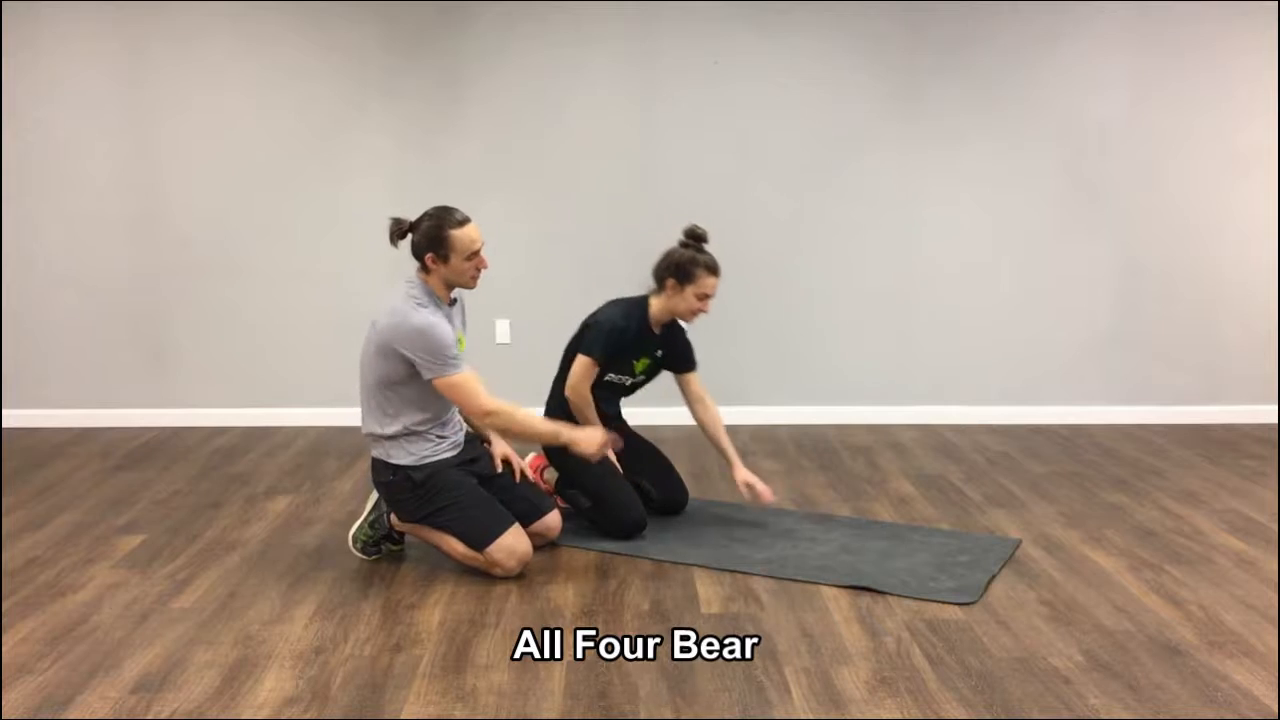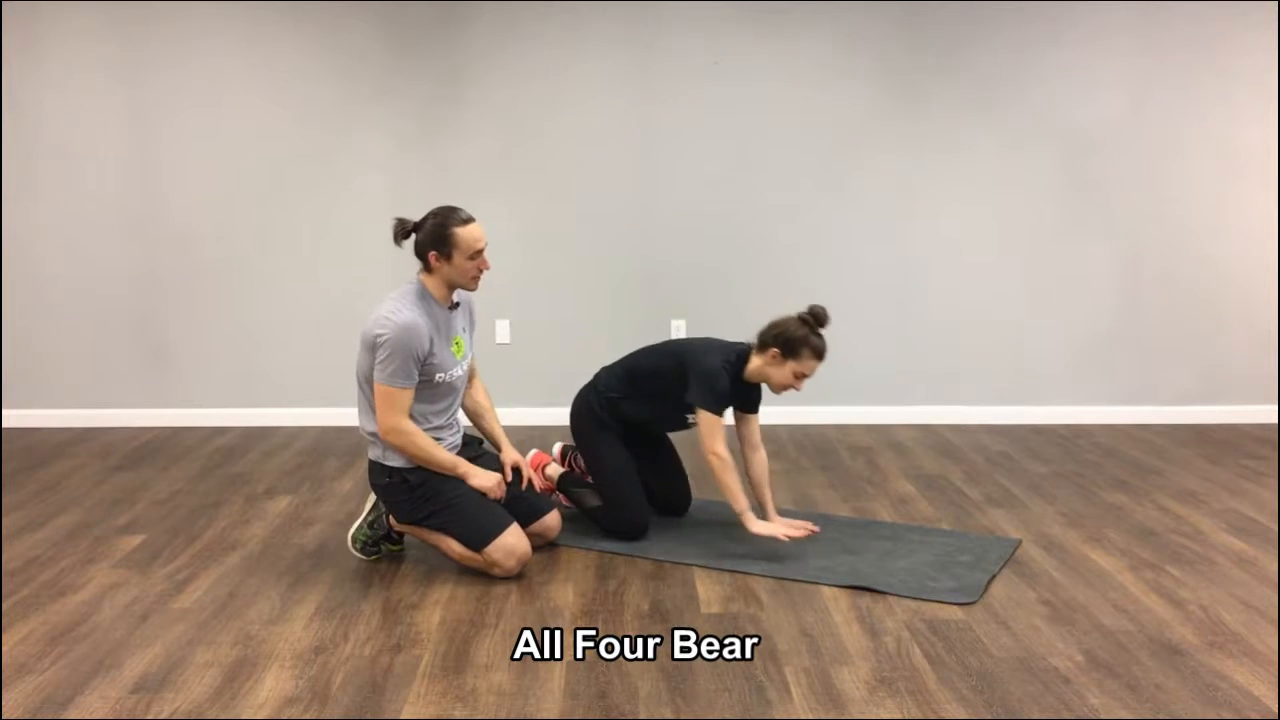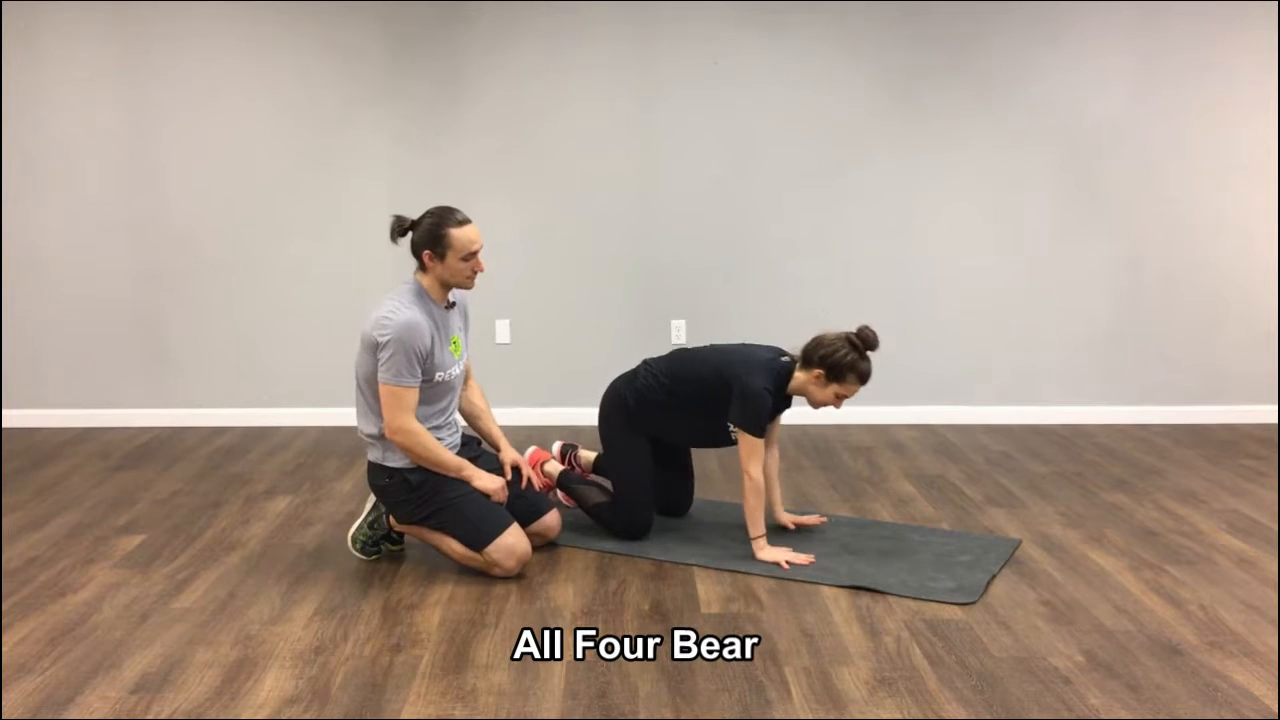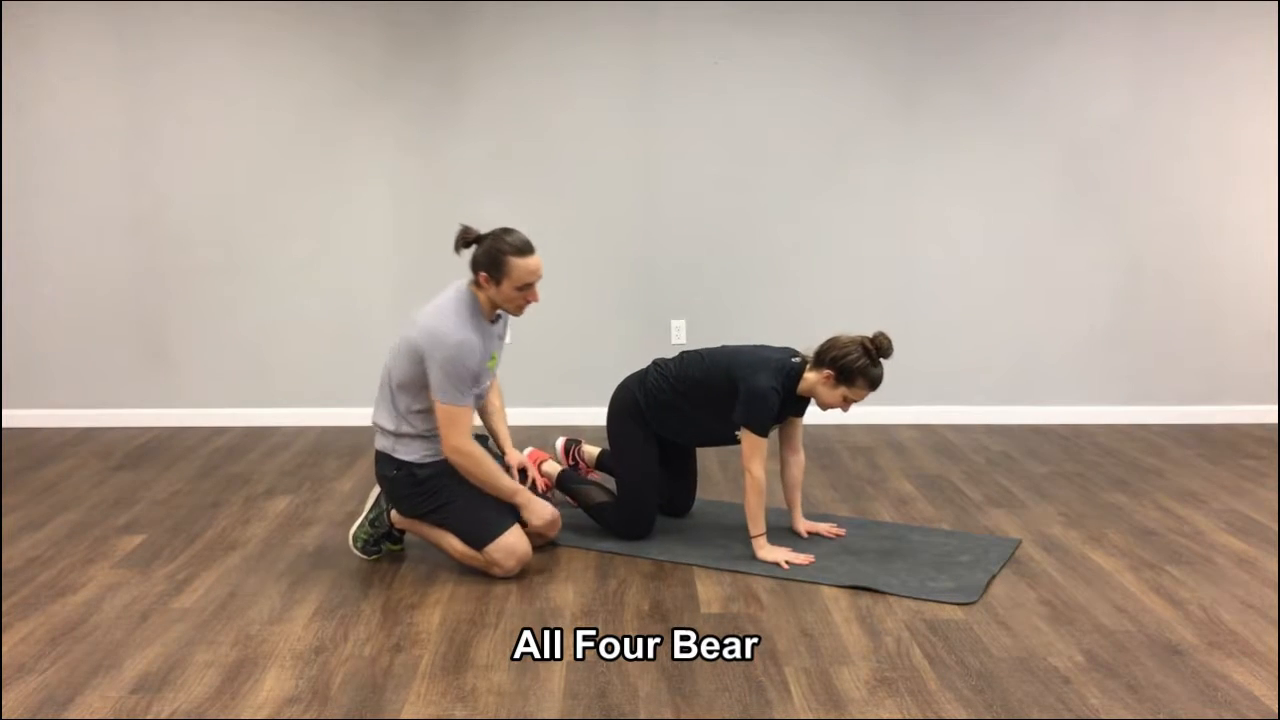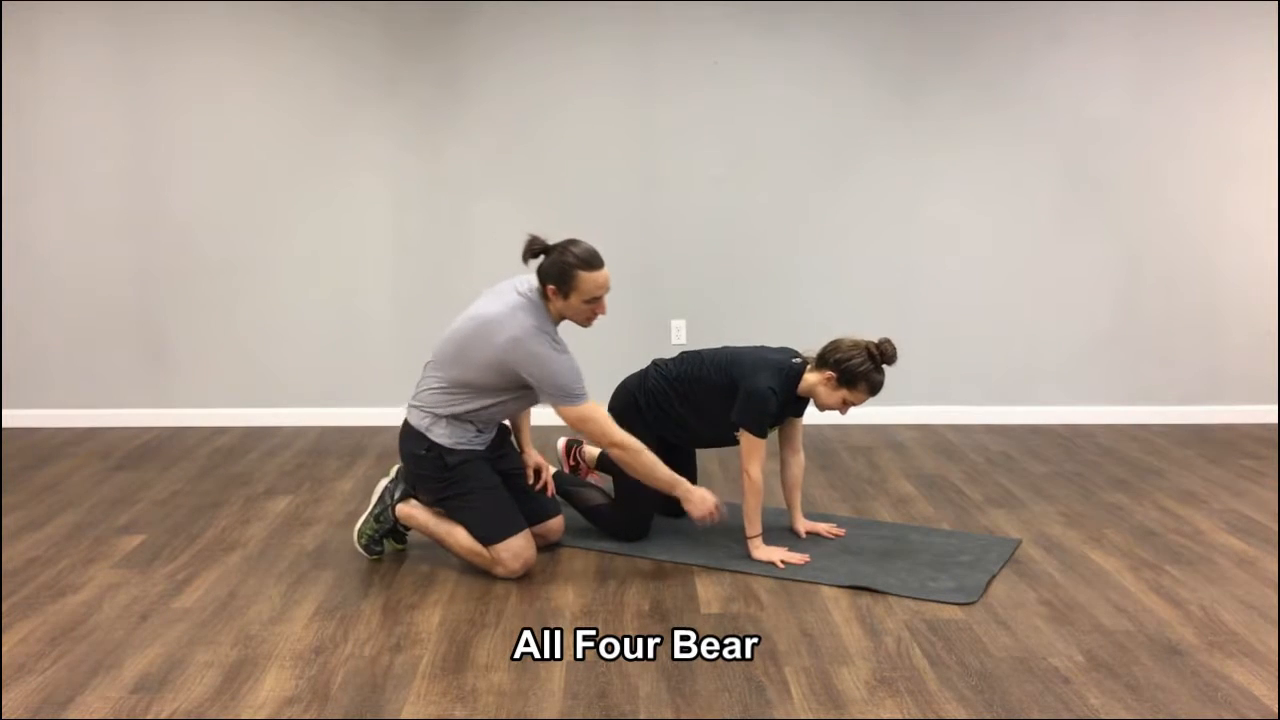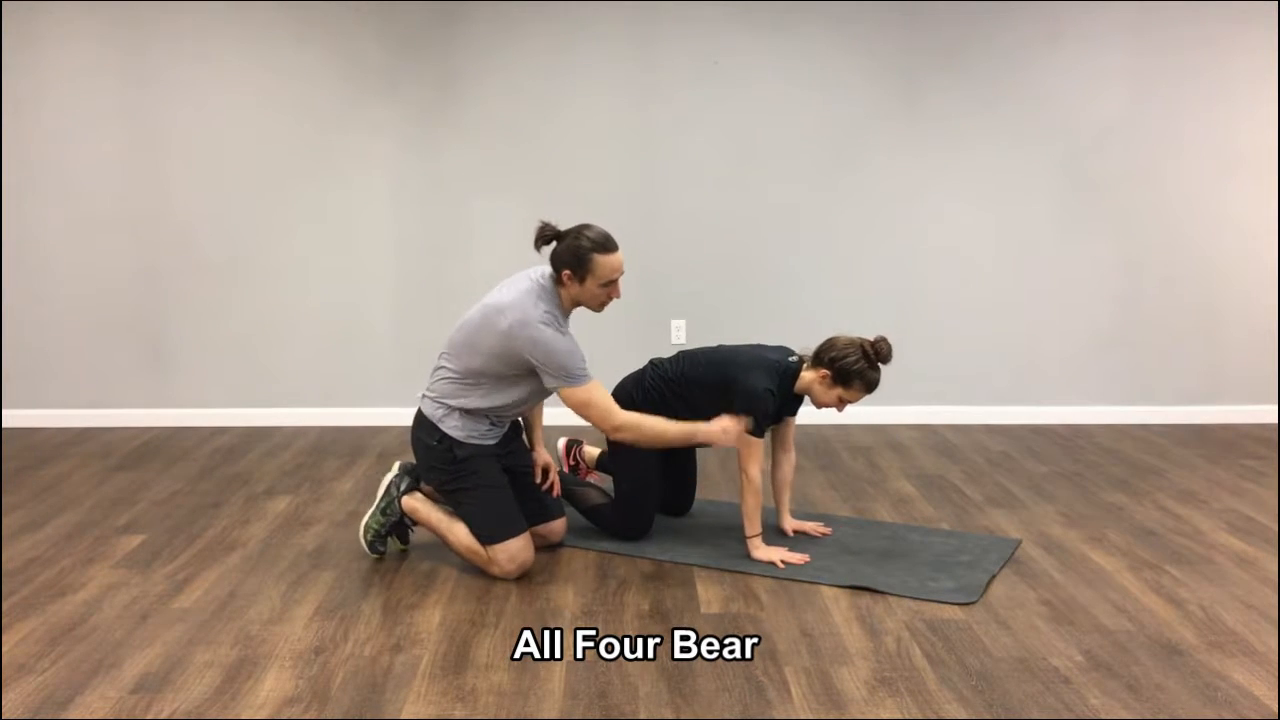
dt=0.5s
person 1, frame 1
left shoulder: (448, 300)
right shoulder: (416, 322)
right elbow: (485, 410)
left wrist: (493, 439)
right wrist: (571, 436)
left hip: (451, 447)
right hip: (414, 466)
left knee: (546, 527)
right knee: (510, 558)
left ankle: (413, 512)
right ankle: (395, 519)
person 1, frame 2
left shoulder: (461, 301)
right shoulder: (403, 324)
right elbow: (393, 428)
left wrist: (503, 446)
right wrist: (468, 472)
left hip: (454, 446)
right hip: (410, 468)
left knee: (547, 525)
right knee: (510, 555)
left ankle: (423, 514)
right ankle: (396, 519)
person 1, frame 3
left shoulder: (454, 301)
right shoulder: (404, 323)
right elbow: (400, 429)
left wrist: (502, 446)
right wrist: (472, 475)
left hip: (453, 447)
right hip: (408, 469)
left knee: (547, 526)
right knee: (510, 556)
left ankle: (427, 514)
right ankle: (396, 519)
person 1, frame 4
left shoulder: (493, 309)
right shoulder: (454, 337)
right elbow: (458, 447)
left wrist: (507, 448)
right wrist: (522, 498)
left hip: (454, 447)
right hip: (415, 461)
left knee: (546, 527)
right knee: (511, 555)
left ankle: (417, 509)
right ankle: (399, 516)
person 1, frame 5
left shoulder: (525, 289)
right shoulder: (538, 346)
right elbow: (614, 442)
left wrist: (525, 446)
right wrist: (684, 491)
left hip: (481, 432)
right hip: (439, 444)
left knee: (549, 529)
right knee: (514, 560)
left ankle: (426, 491)
right ankle: (402, 509)
person 1, frame 6
left shoulder: (540, 283)
right shoulder: (541, 329)
right elbow: (616, 425)
left wrist: (536, 445)
right wrist: (704, 431)
left hip: (496, 428)
right hip: (452, 437)
left knee: (551, 531)
right knee: (512, 561)
left ankle: (430, 485)
right ankle: (407, 501)
person 2, frame 1
left shoulder: (673, 336)
right shoulder: (615, 322)
left elbow: (701, 403)
right elbow: (574, 391)
left wrist: (736, 465)
left hip: (607, 423)
left knee: (672, 499)
right knee: (625, 520)
left ankle: (588, 475)
right ankle: (552, 479)
person 2, frame 2
left shoulder: (747, 380)
right shoulder: (714, 369)
left elbow: (753, 449)
right elbow: (716, 453)
left wrist: (771, 515)
right wrist: (750, 520)
left hip: (638, 422)
right hip: (598, 416)
left knee: (677, 503)
right knee: (632, 524)
left ankle: (580, 461)
right ankle: (551, 473)
person 2, frame 3
left shoulder: (784, 374)
right shoulder: (757, 385)
left elbow: (768, 449)
right elbow: (752, 471)
left wrist: (779, 512)
right wrist: (760, 545)
left hip: (661, 415)
right hip: (627, 409)
left knee: (676, 506)
right knee: (633, 524)
left ankle: (577, 458)
right ankle: (549, 468)
person 2, frame 4
left shoulder: (797, 377)
right shoulder: (765, 385)
left elbow: (793, 453)
right elbow: (754, 470)
left wrist: (797, 518)
right wrist: (760, 544)
left hip: (668, 416)
right hip: (636, 409)
left knee: (677, 505)
right knee: (634, 524)
left ankle: (579, 454)
right ankle: (547, 470)
person 2, frame 5
left shoulder: (797, 377)
right shoulder: (764, 386)
left elbow: (792, 453)
right elbow: (751, 471)
left wrist: (797, 518)
right wrist: (756, 544)
left hip: (668, 415)
right hip: (637, 408)
left knee: (675, 506)
right knee: (631, 526)
left ankle: (581, 454)
right ankle: (548, 478)
person 2, frame 6
left shoulder: (793, 374)
right shoulder: (760, 386)
left elbow: (784, 452)
right elbow: (750, 471)
left wrist: (785, 517)
right wrist: (756, 544)
left hip: (670, 416)
right hip: (637, 409)
left knee: (677, 505)
right knee: (632, 525)
left ankle: (582, 455)
